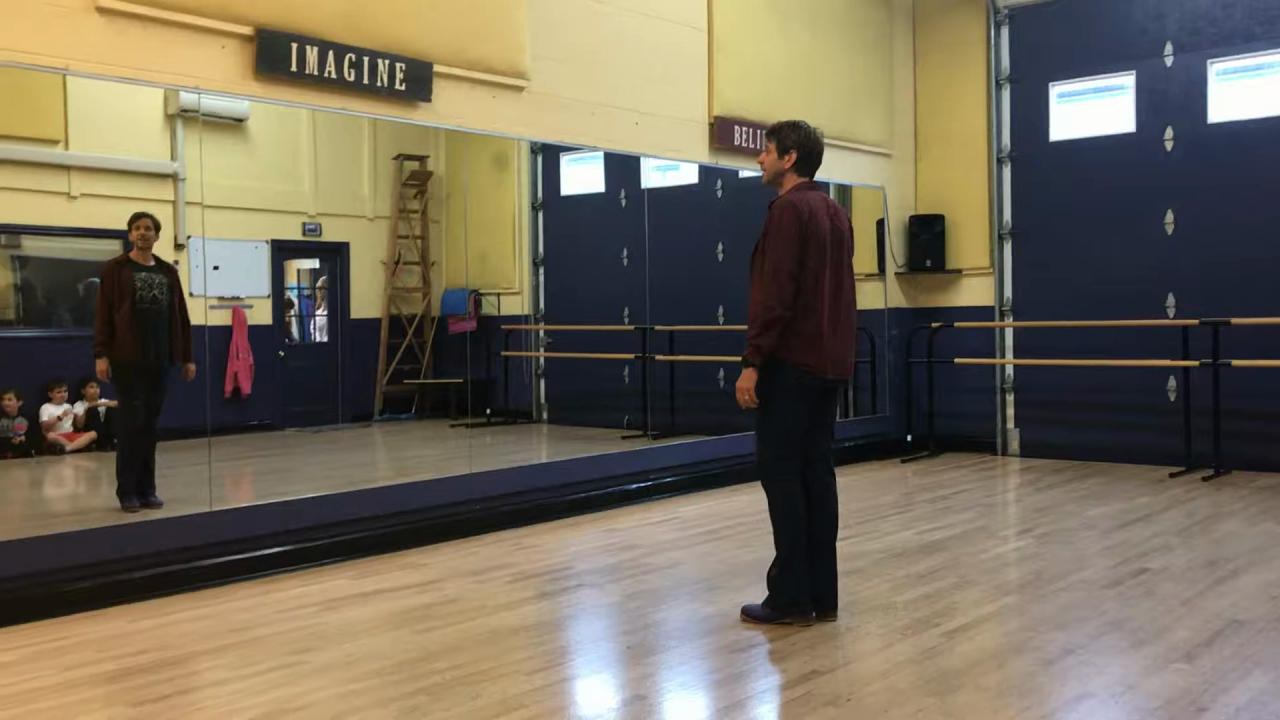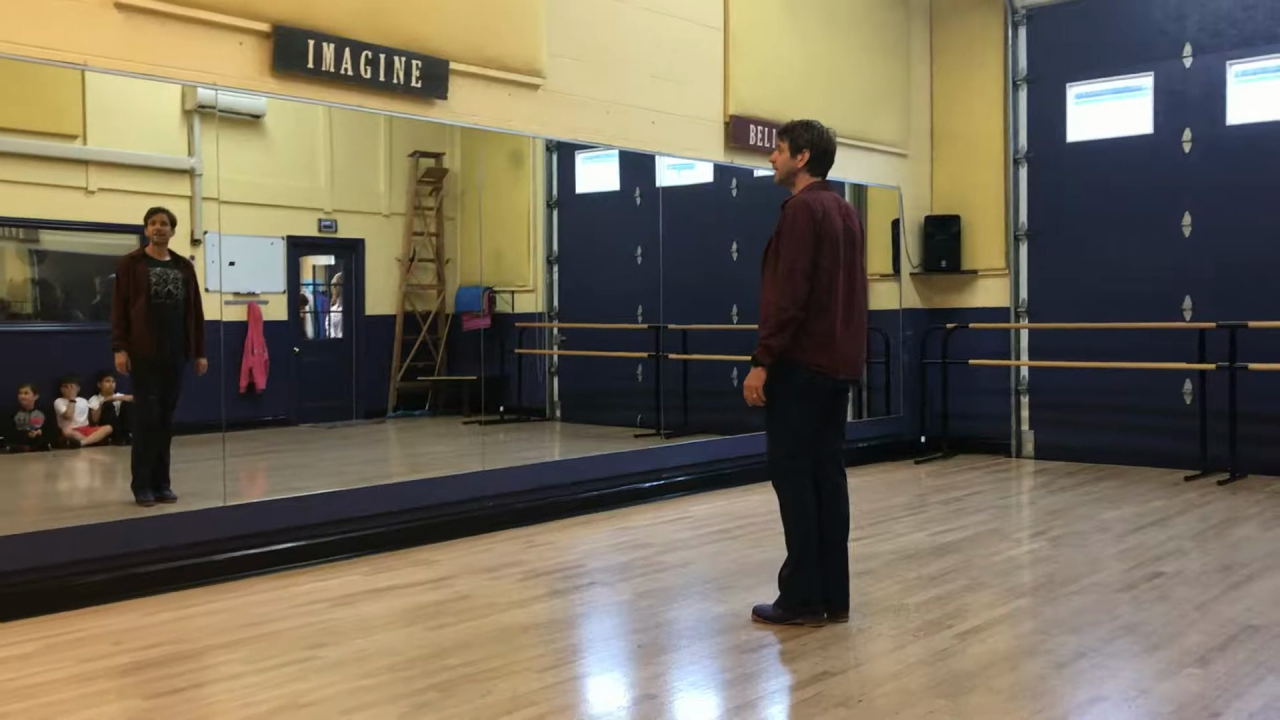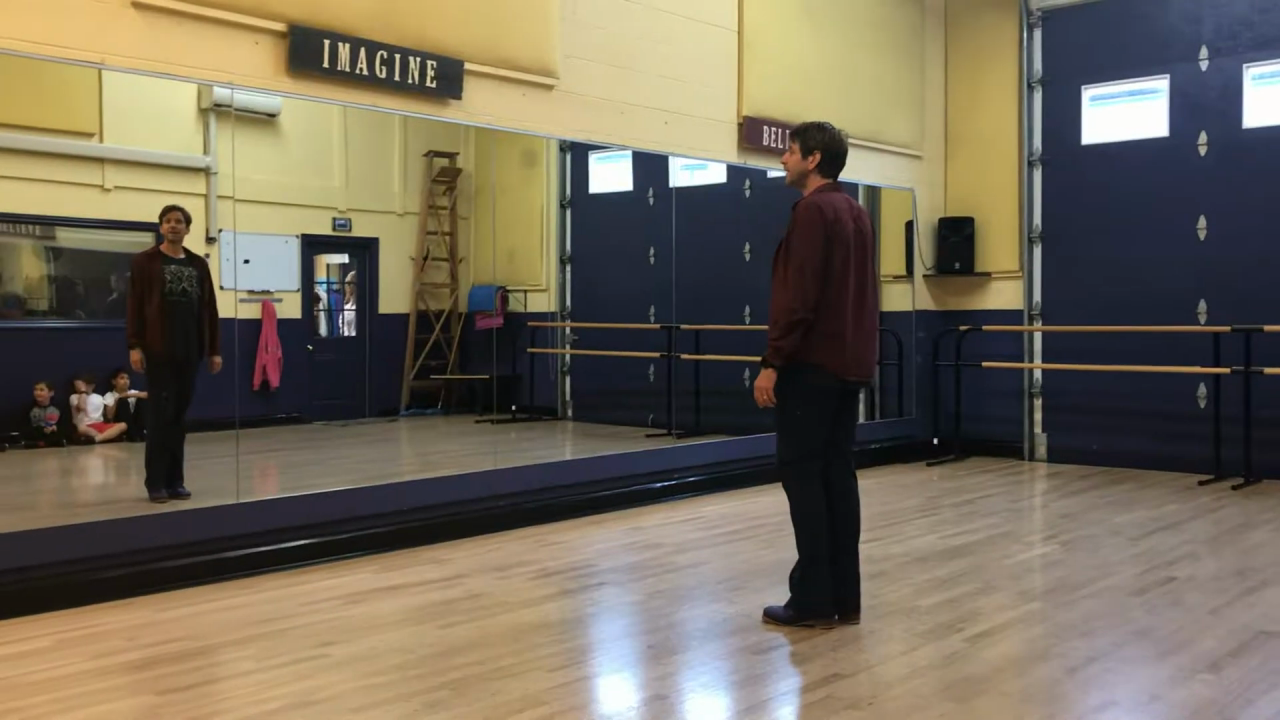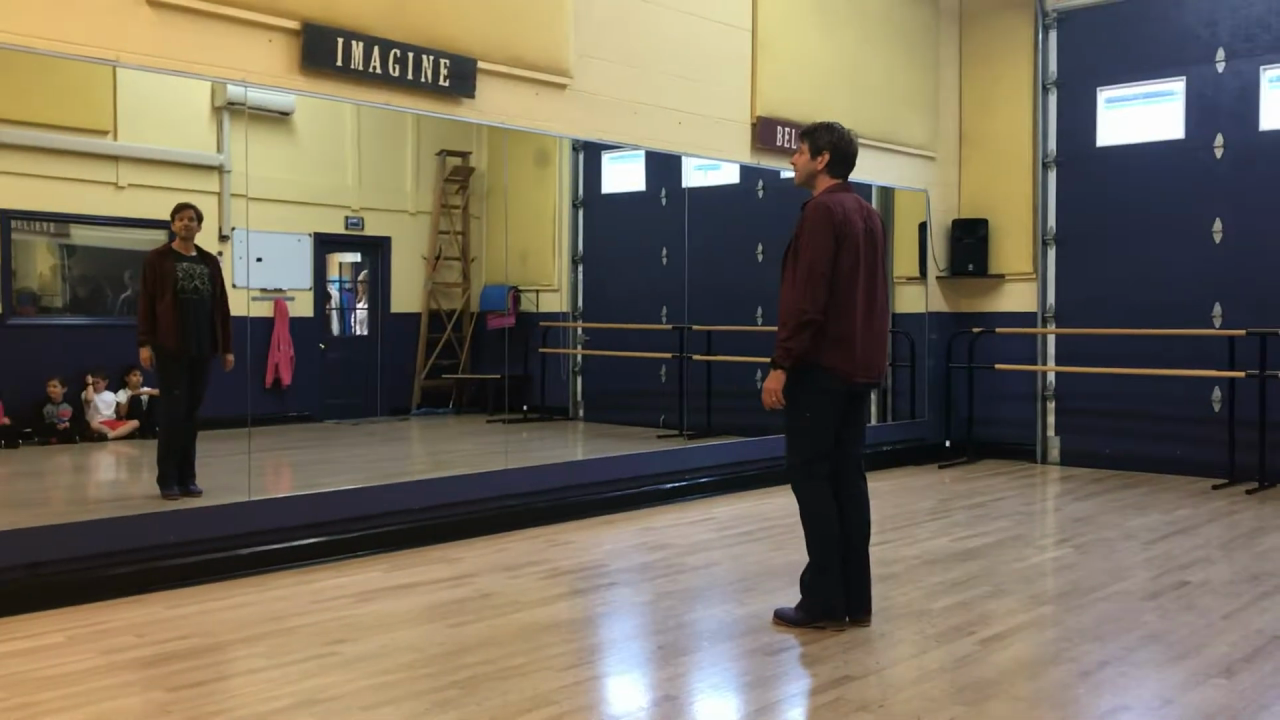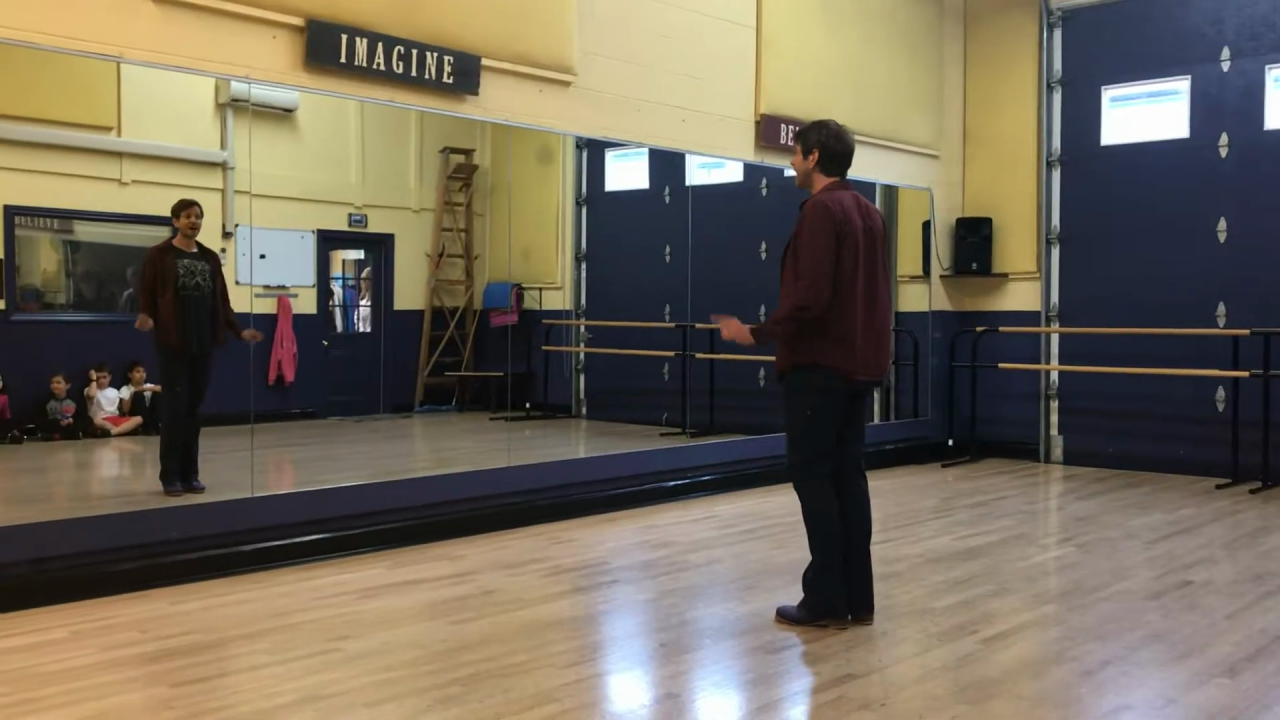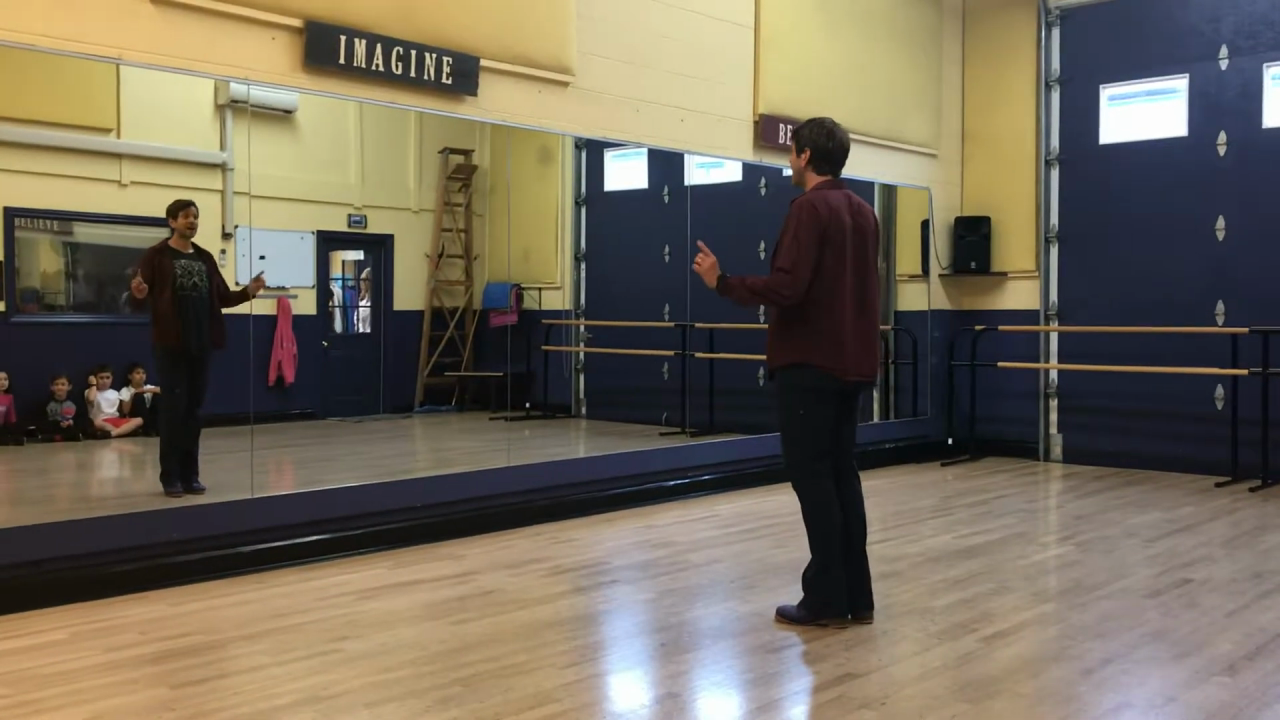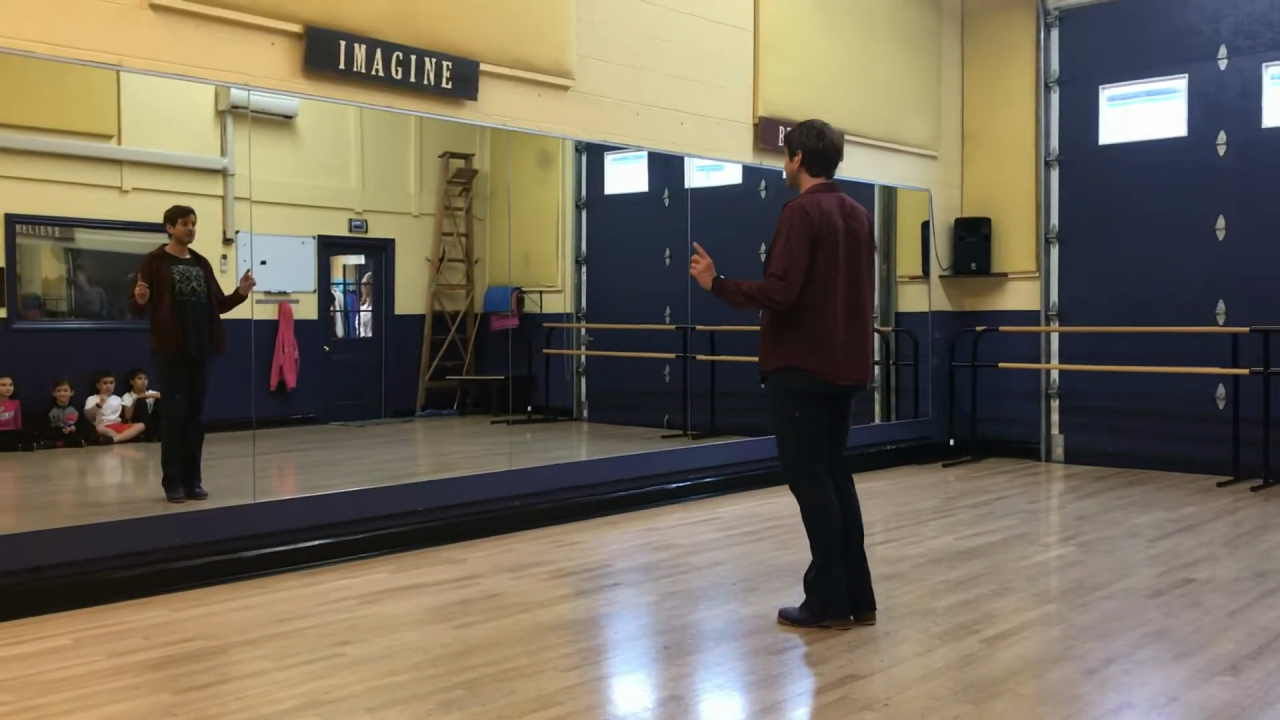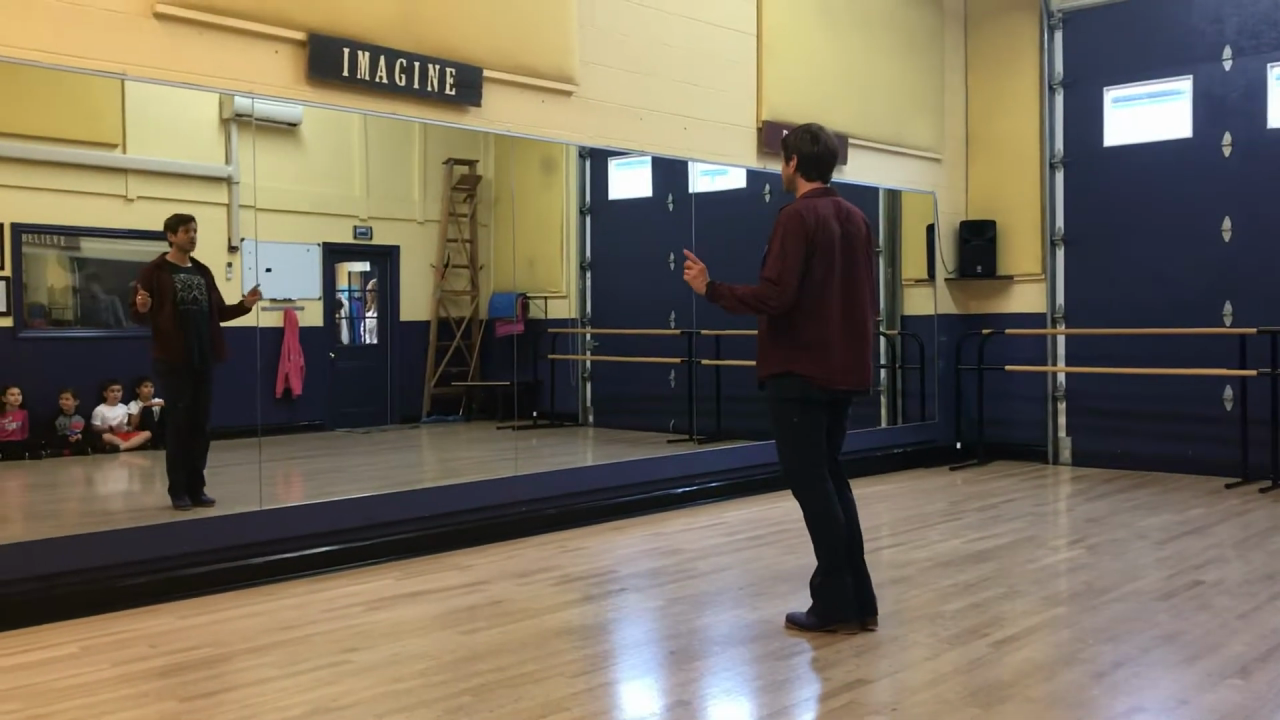
dt=0.3s
person 1, frame 1
left shoulder: (789, 209)
right shoulder: (835, 213)
left elbow: (776, 295)
left wrist: (752, 362)
left hip: (790, 365)
right hip: (828, 363)
left knee: (781, 474)
right knee: (816, 473)
left ankle: (790, 598)
right ankle: (822, 594)
person 1, frame 2
left shoulder: (802, 209)
right shoulder: (846, 213)
left elbow: (788, 296)
left wrist: (762, 361)
left hip: (801, 364)
right hip: (839, 363)
left knee: (792, 474)
right knee: (828, 473)
left ankle: (802, 598)
right ankle: (834, 595)
person 1, frame 3
left shoulder: (812, 210)
right shoulder: (857, 214)
left elbow: (798, 297)
left wrist: (772, 363)
left hip: (812, 366)
right hip: (849, 365)
left knee: (802, 475)
right knee: (838, 475)
left ankle: (813, 600)
right ankle: (845, 597)
person 1, frame 4
left shoulder: (821, 211)
right shoulder: (869, 215)
left elbow: (807, 299)
left wrist: (780, 364)
left hip: (821, 367)
right hip: (860, 366)
left knee: (811, 477)
right knee: (847, 476)
left ankle: (823, 602)
right ankle: (856, 599)
person 1, frame 5
left shoulder: (821, 209)
right shoulder: (868, 212)
left elbow: (809, 296)
left wrist: (757, 332)
left hip: (819, 365)
right hip: (861, 364)
left knee: (812, 476)
right knee: (848, 475)
left ankle: (825, 600)
right ankle: (857, 597)
person 1, frame 6
left shoulder: (809, 208)
right shoulder: (863, 212)
left elbow: (787, 286)
left wrist: (723, 282)
left hip: (808, 364)
right hip: (852, 364)
left knee: (811, 476)
right knee: (842, 474)
left ankle: (826, 599)
right ankle: (856, 596)
person 1, frame 7
left shoulder: (802, 212)
right shoulder: (858, 216)
left elbow: (780, 291)
left wrist: (717, 283)
left hip: (801, 366)
right hip: (844, 366)
left knee: (808, 478)
right knee: (834, 473)
left ankle: (828, 601)
right ankle: (857, 596)
person 1, frame 8
left shoulder: (798, 216)
right shoulder: (856, 220)
left elbow: (775, 295)
left wrist: (710, 288)
left hip: (798, 372)
right hip: (843, 371)
left knee: (810, 483)
right knee: (830, 477)
left ankle: (835, 605)
right ankle: (858, 600)
person 2, frame 1
left shoulder: (168, 272)
right shoulder: (115, 269)
left elbow: (180, 316)
right elbow: (104, 315)
left wrist: (187, 357)
right wrist: (101, 354)
left hip: (160, 359)
right hip: (128, 360)
left knee: (150, 424)
right knee: (131, 423)
left ankle: (147, 489)
right ankle: (127, 491)
person 2, frame 2
left shoulder: (184, 267)
right shoulder: (131, 264)
left elbow: (195, 311)
right elbow: (120, 309)
left wrist: (200, 351)
right wrist: (119, 348)
left hip: (175, 354)
right hip: (144, 354)
left knee: (165, 418)
right knee: (146, 417)
left ankle: (161, 483)
right ankle: (142, 485)
person 2, frame 3
left shoulder: (198, 265)
right shoulder: (145, 262)
left elbow: (209, 310)
right elbow: (135, 307)
left wrist: (214, 350)
right wrist: (135, 345)
left hip: (190, 351)
right hip: (158, 351)
left knee: (179, 415)
right knee: (160, 415)
left ankle: (175, 480)
right ankle: (156, 482)
person 2, frame 4
left shoulder: (210, 262)
right shoulder: (157, 259)
left elbow: (221, 307)
right elbow: (146, 304)
left wrist: (226, 347)
right wrist: (145, 343)
left hip: (202, 349)
right hip: (170, 349)
left knee: (191, 413)
right knee: (172, 412)
left ankle: (187, 477)
right ankle: (168, 479)
person 2, frame 5
left shoulder: (210, 258)
right shoulder: (159, 255)
left elbow: (221, 301)
right elbow: (146, 296)
left wrist: (239, 330)
right wrist: (146, 318)
left hip: (204, 344)
right hip: (173, 344)
left knee: (194, 409)
right knee: (175, 408)
left ankle: (189, 474)
right ankle: (170, 475)
person 2, frame 6
left shoulder: (205, 258)
right shoulder: (156, 256)
left elbow: (222, 297)
right elbow: (143, 297)
left wrist: (248, 292)
right wrist: (138, 294)
left hip: (202, 345)
right hip: (171, 345)
left knee: (193, 410)
right knee: (174, 408)
left ankle: (190, 474)
right ankle: (170, 476)
person 2, frame 7
left shoulder: (202, 264)
right shoulder: (154, 262)
left elbow: (217, 305)
right elbow: (138, 308)
left wrist: (240, 293)
right wrist: (140, 300)
left hip: (201, 350)
right hip: (170, 351)
left knee: (195, 415)
right knee: (175, 414)
left ankle: (192, 480)
right ankle: (172, 482)
person 2, frame 8
left shoulder: (203, 272)
right shoulder: (155, 271)
left elbow: (218, 313)
right elbow: (140, 316)
left wrist: (244, 305)
right wrist: (142, 309)
left hip: (203, 358)
right hip: (173, 360)
left knee: (200, 423)
right knee: (178, 423)
left ankle: (196, 487)
right ankle: (178, 490)
